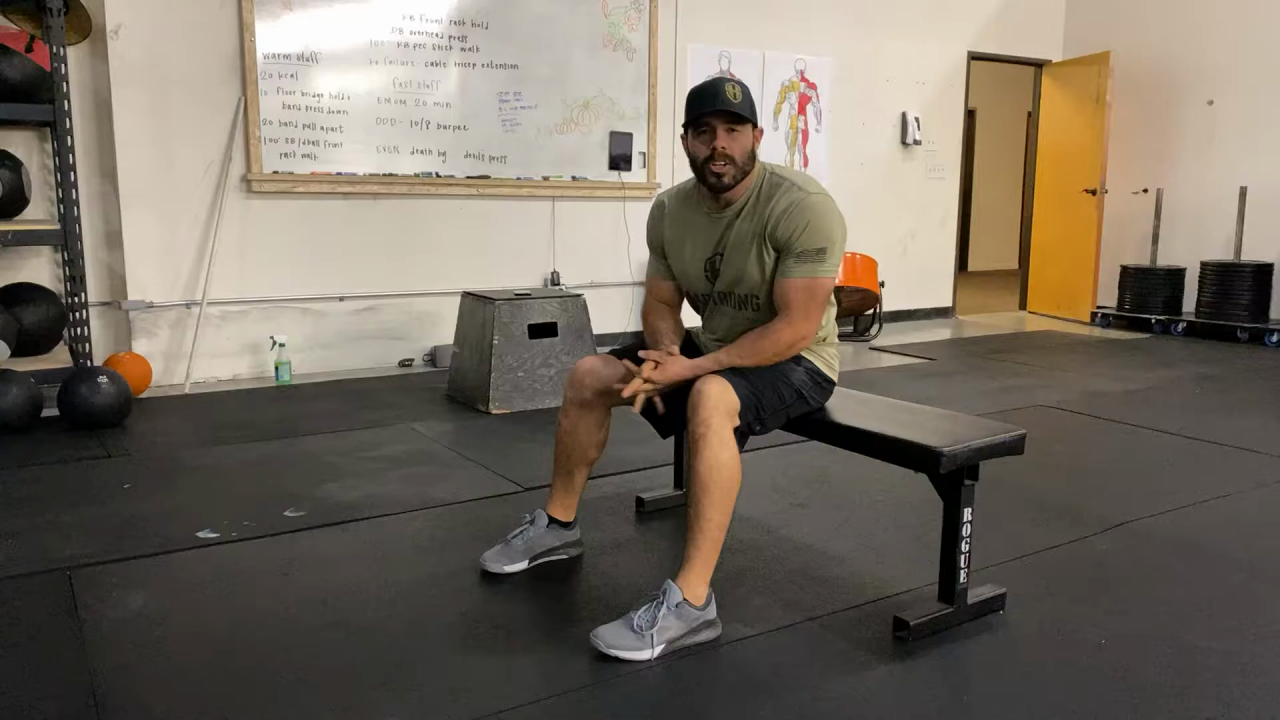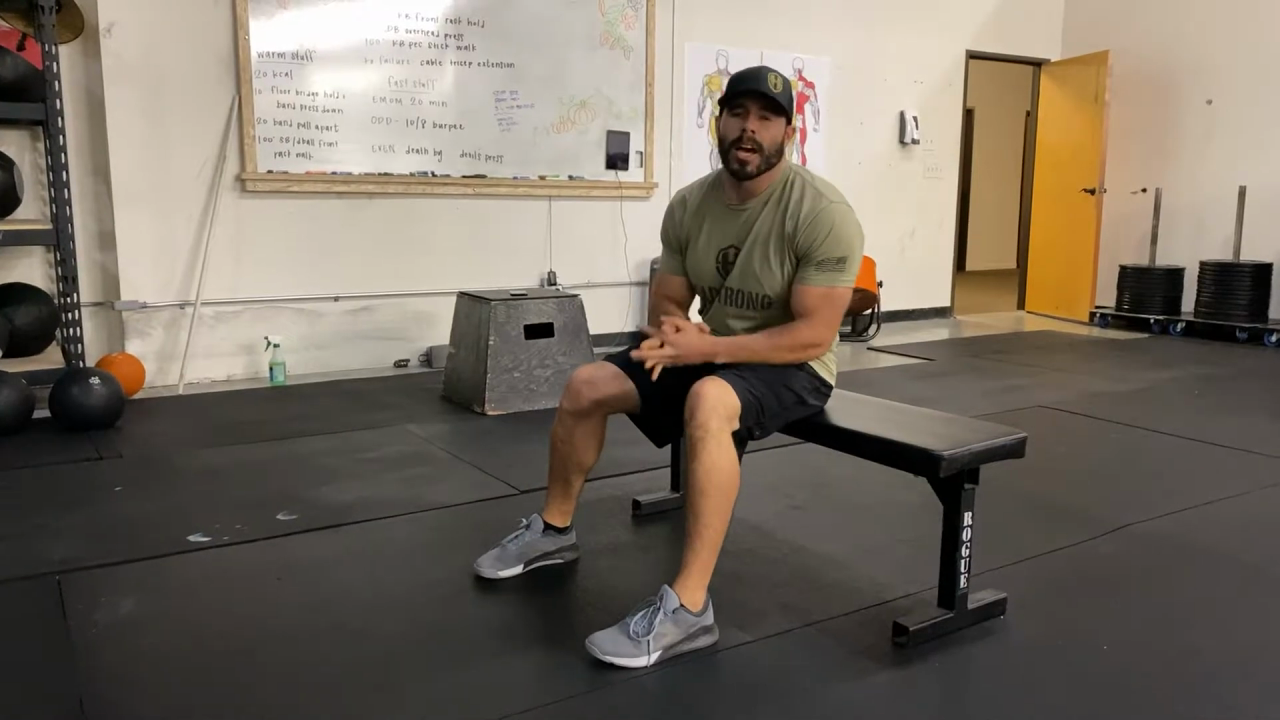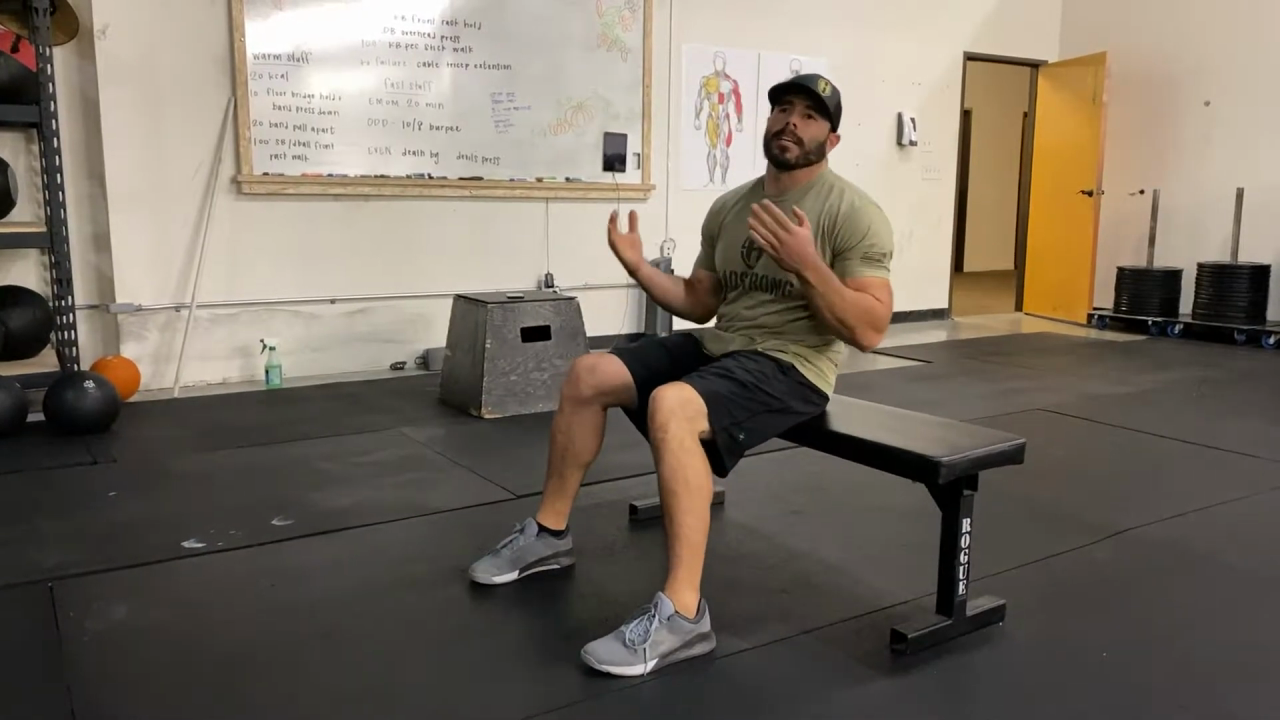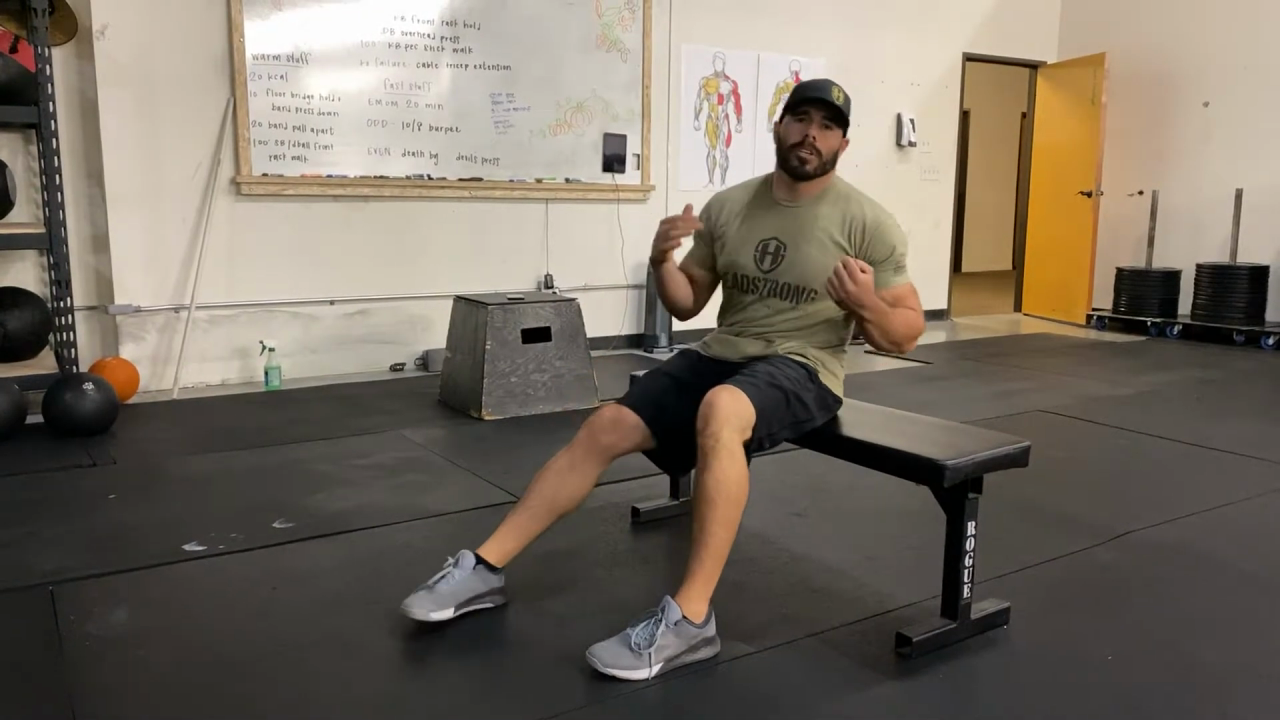
dt=1s
person 1, frame 1
left shoulder: (802, 207)
right shoulder: (671, 209)
left elbow: (796, 329)
right elbow: (661, 302)
left wrist: (692, 367)
right wrist: (663, 355)
left hip: (794, 361)
right hip: (713, 347)
left knee: (709, 399)
right knee: (588, 376)
left ankle: (690, 601)
right ankle: (559, 525)
person 1, frame 2
left shoulder: (821, 212)
right shoulder: (689, 205)
left elbow: (814, 336)
right elbow: (668, 302)
left wrist: (708, 347)
right wrist: (670, 337)
left hip: (790, 365)
right hip: (710, 349)
left knee: (706, 402)
right knee: (586, 386)
left ankle: (687, 608)
right ankle: (554, 530)
person 1, frame 3
left shoulder: (852, 214)
right shoulder: (730, 206)
left elbow: (868, 330)
right elbow: (700, 304)
left wrist: (806, 264)
right wrist: (637, 266)
left hip: (789, 366)
right hip: (720, 345)
left knee: (670, 407)
right knee: (587, 375)
left ankle: (682, 613)
right ankle: (549, 533)
person 1, frame 4
left shoulder: (867, 223)
right shoulder: (729, 206)
left elbow: (905, 331)
right elbow: (684, 307)
left wrist: (866, 305)
right wrist: (661, 262)
left hip: (801, 368)
right hip: (720, 355)
left knee: (720, 411)
right knee: (604, 429)
left ankle: (689, 618)
right ankle: (484, 568)
